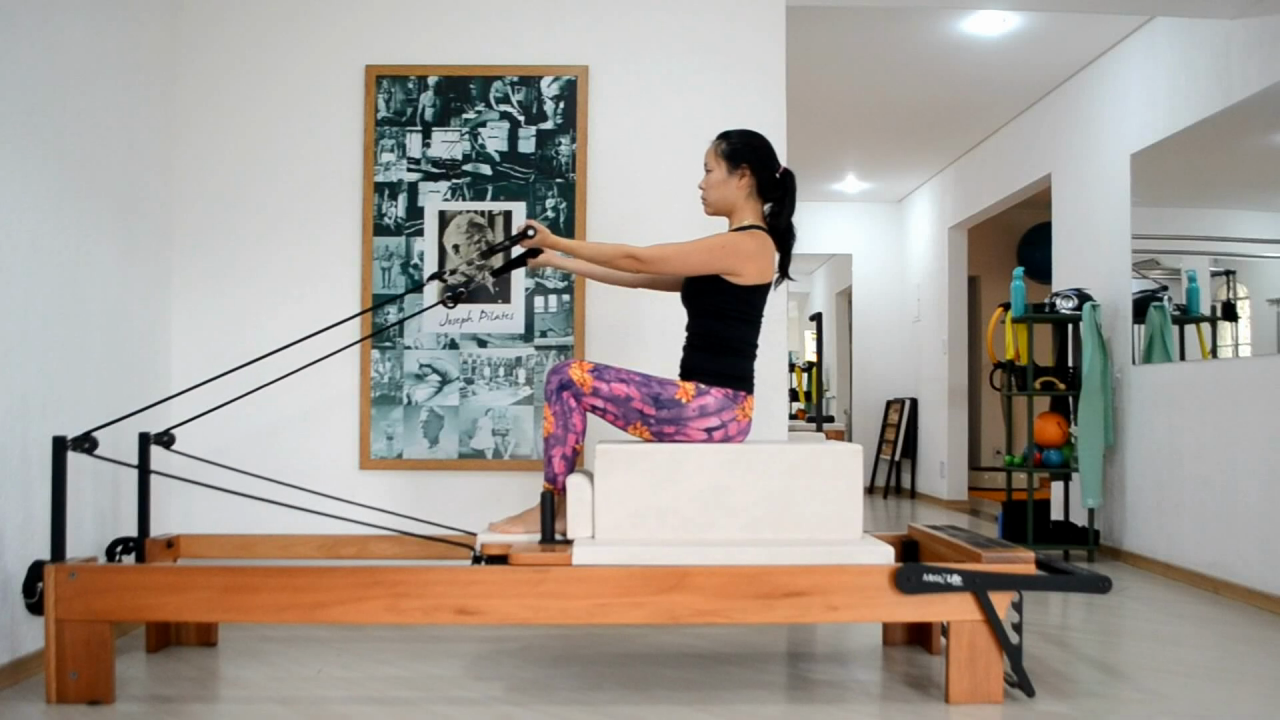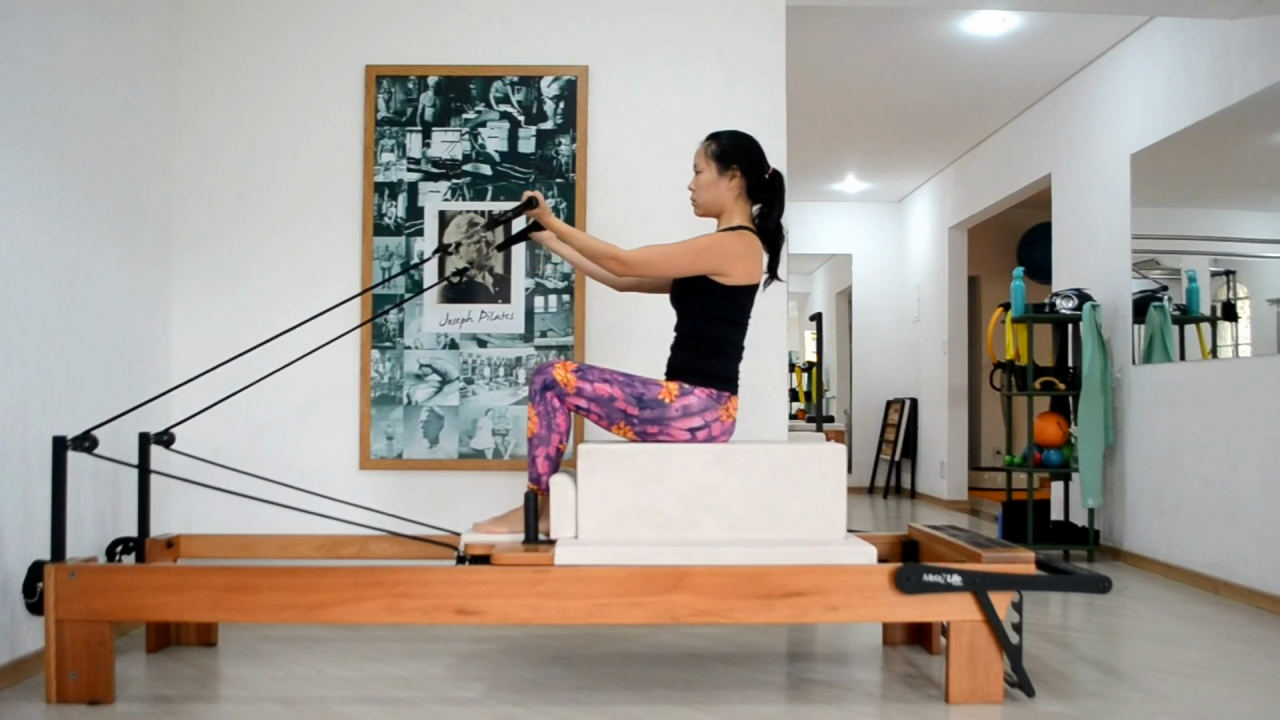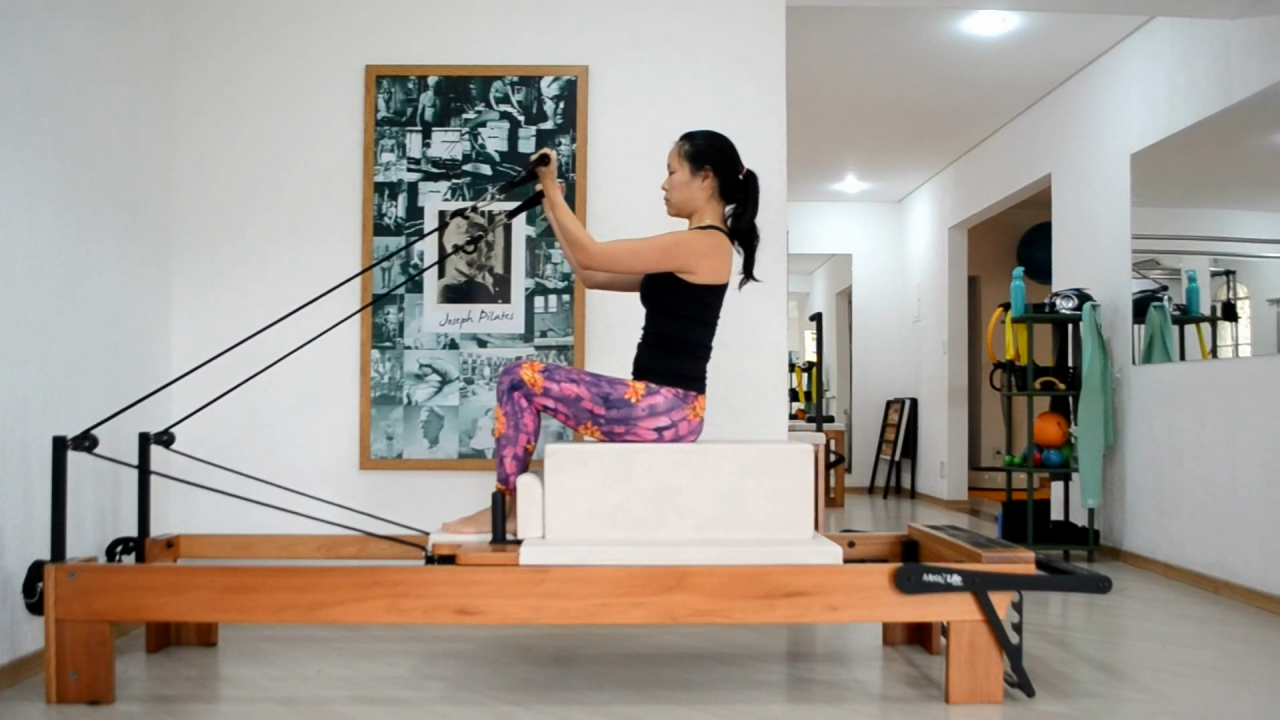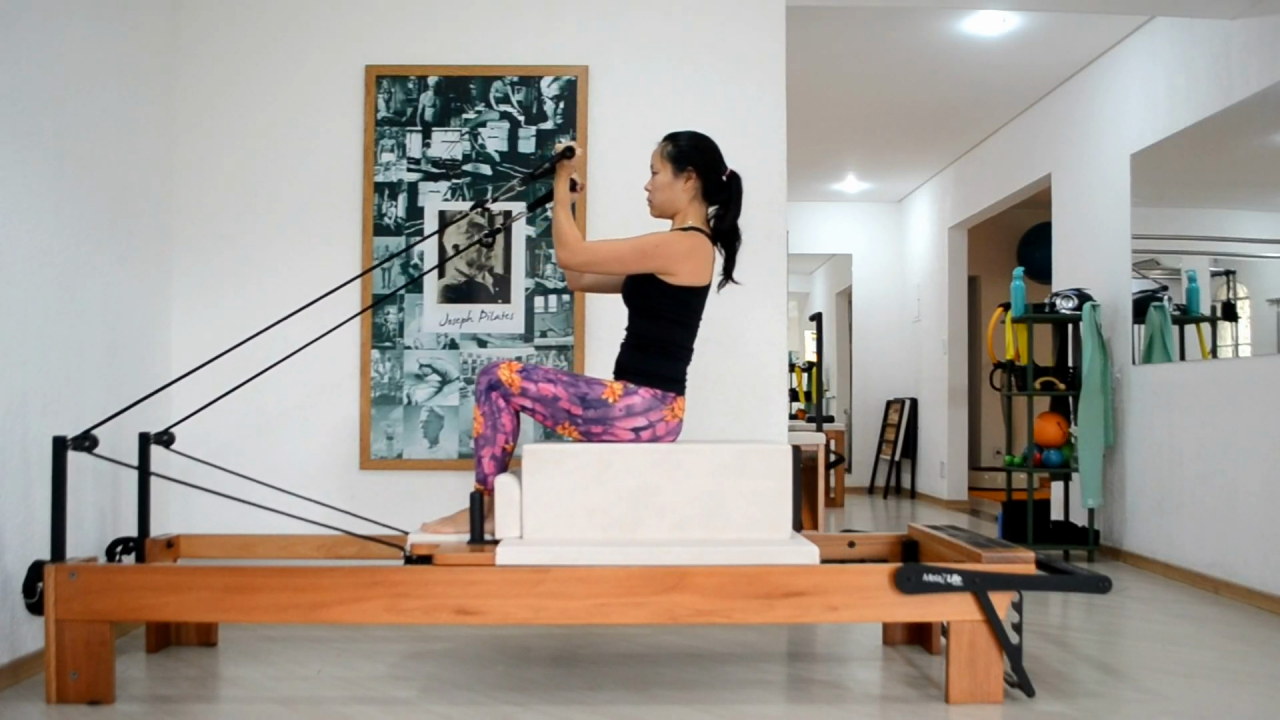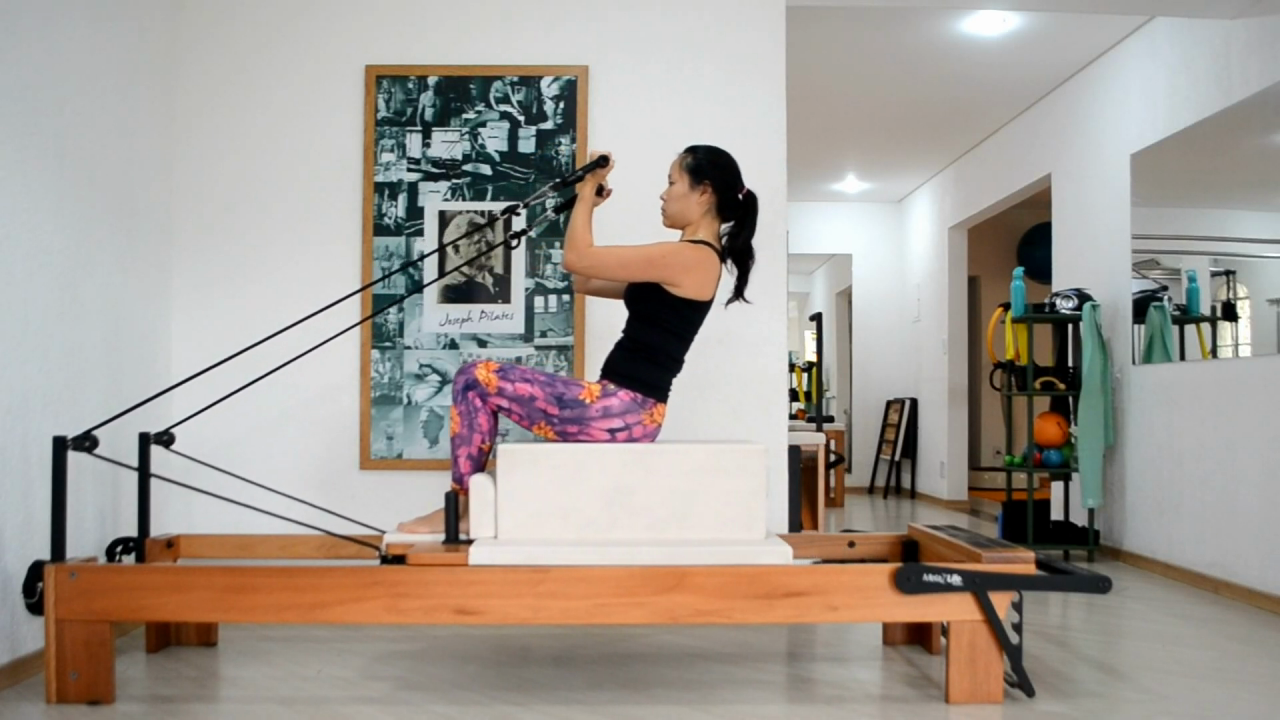
dt=1s
person 1, frame 1
left shoulder: (748, 245)
right shoulder: (730, 250)
left elbow: (636, 260)
right elbow: (635, 277)
left wrist: (556, 241)
right wrist: (555, 260)
left hip: (715, 409)
right hip: (707, 405)
left knee: (569, 378)
right knee: (571, 381)
left ankle: (554, 509)
right ankle: (558, 508)
person 1, frame 2
left shoulder: (735, 245)
right shoulder: (718, 253)
left elbow: (624, 263)
right elbow: (623, 280)
left wrist: (553, 222)
right wrist: (553, 242)
left hip: (699, 408)
right hip: (692, 405)
left knee: (553, 378)
right knee: (557, 381)
left ankle: (538, 509)
right ankle: (544, 508)
person 1, frame 3
left shoulder: (703, 244)
right shoulder: (689, 250)
left elbow: (589, 256)
right elbow: (592, 275)
left wrist: (553, 190)
right wrist: (551, 208)
left hip: (665, 408)
right hip: (663, 405)
left knee: (520, 378)
right knee: (526, 381)
left ankle: (507, 508)
right ankle: (514, 506)
person 1, frame 4
left shoulder: (681, 245)
right shoulder: (679, 249)
left elbow: (570, 256)
right elbow: (580, 277)
left wrist: (562, 182)
right wrist: (564, 200)
left hip: (643, 409)
right hip: (644, 407)
left knee: (498, 379)
right knee: (509, 382)
left ankle: (485, 509)
right ankle: (494, 508)
person 1, frame 5
left shoulder: (688, 257)
right shoulder: (689, 260)
left elbow: (576, 259)
right elbow: (585, 281)
left wrist: (587, 189)
right wrist: (587, 205)
left hip: (622, 411)
right hip: (625, 409)
left knee: (476, 379)
right knee: (485, 383)
left ankle: (461, 508)
right ankle: (469, 506)
